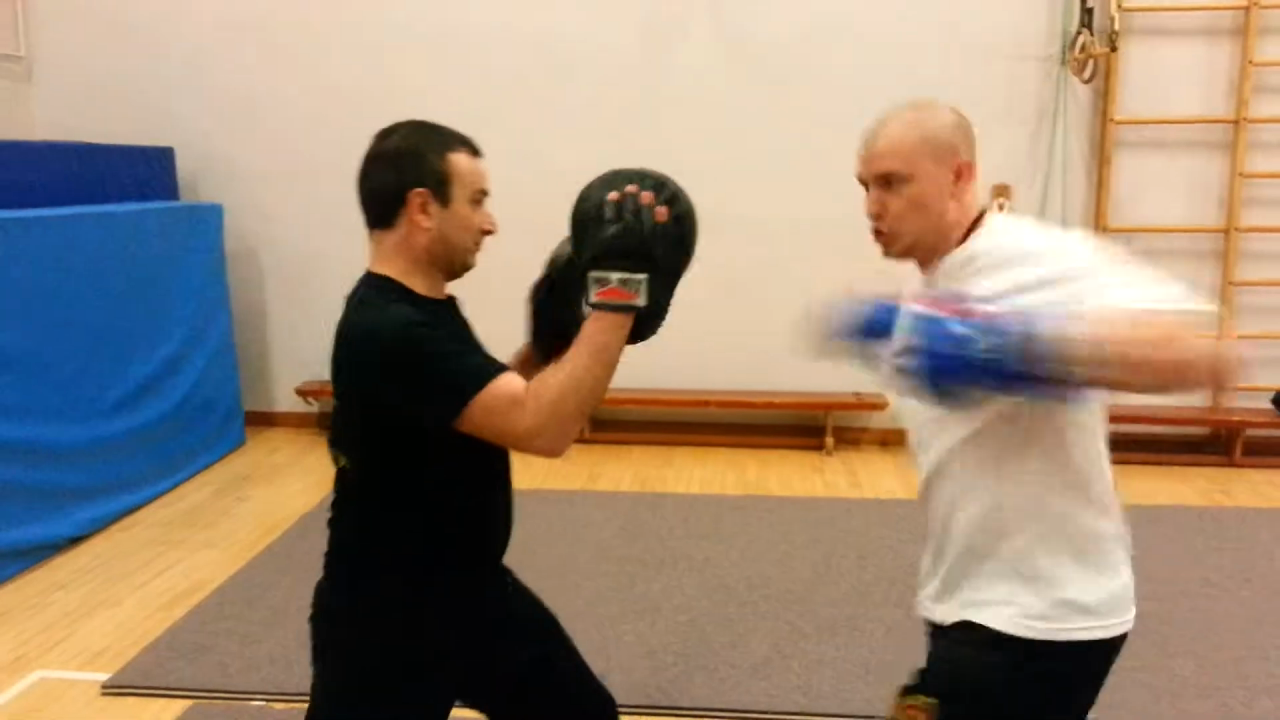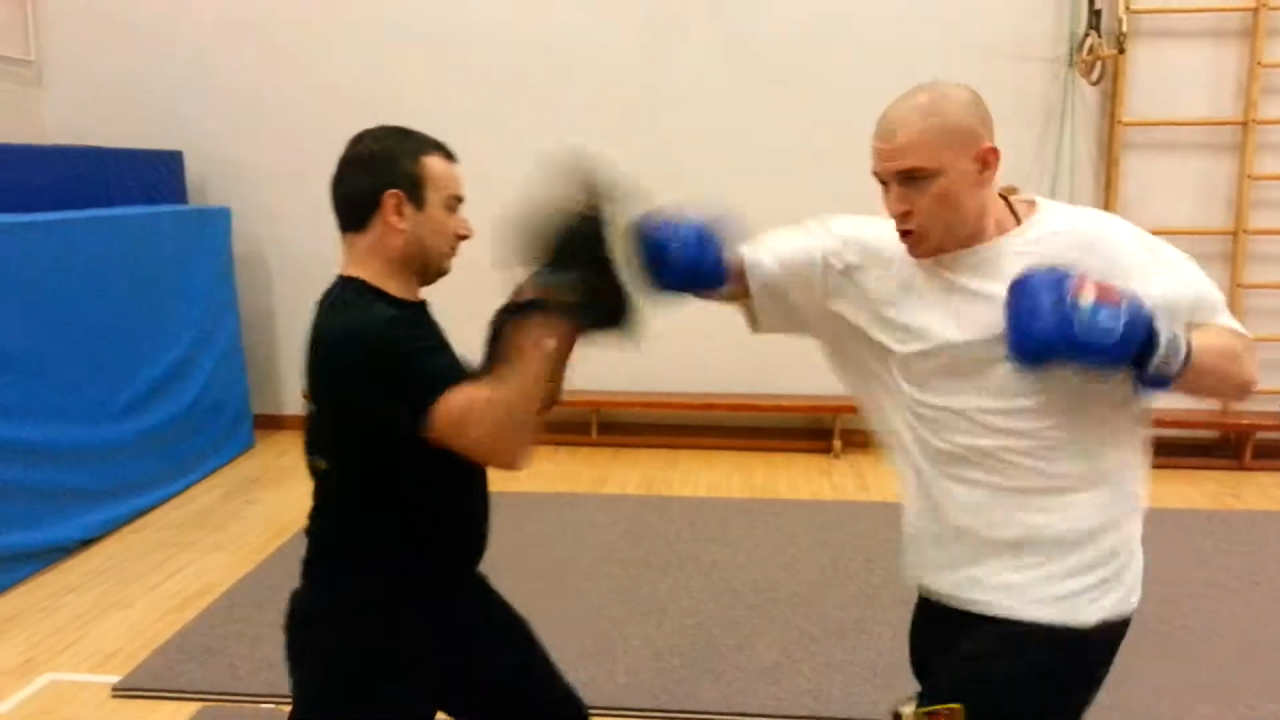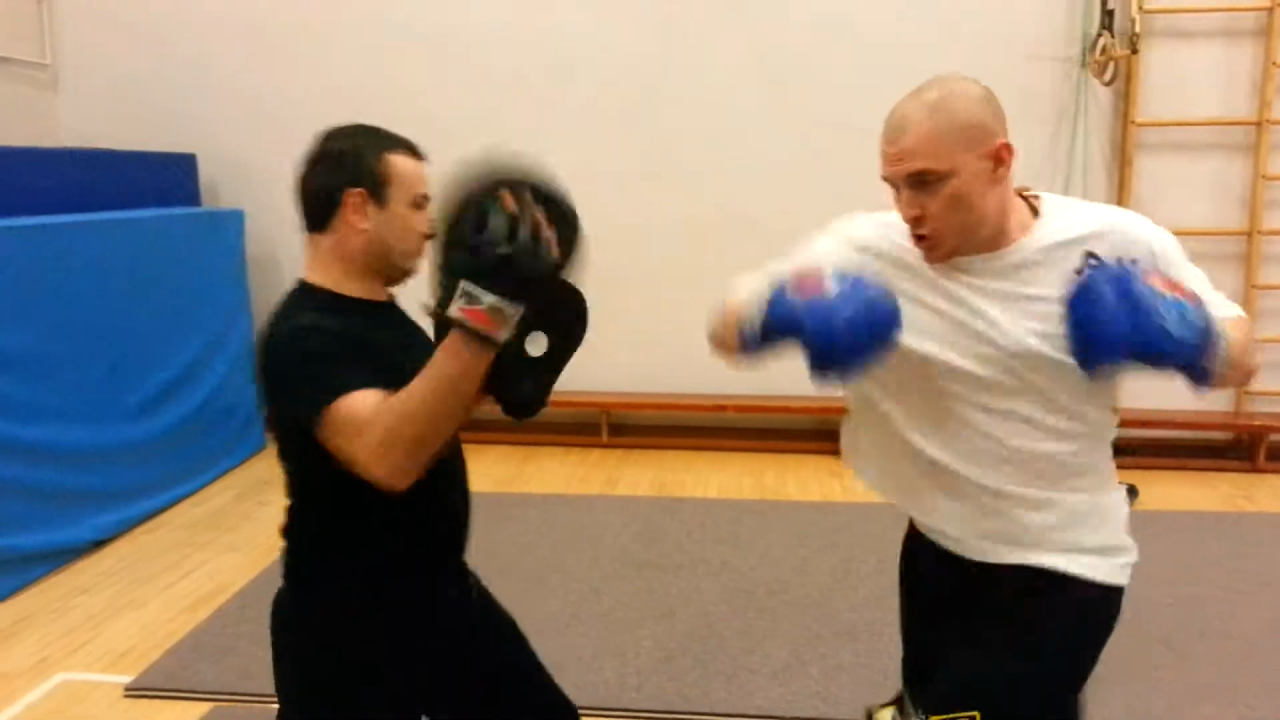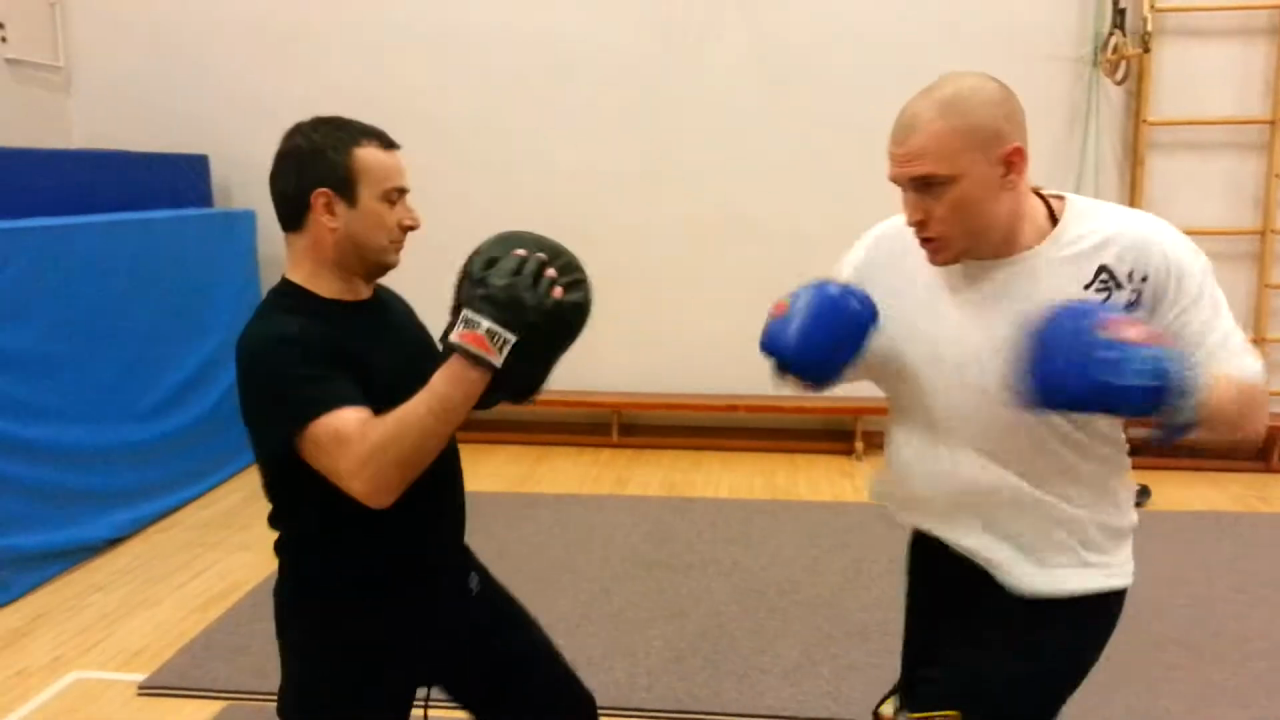
dt=0.1s
person 1, frame 1
left shoulder: (1038, 260)
right shoulder: (942, 279)
left elbow: (1193, 354)
left wrist: (1027, 342)
right wrist: (899, 341)
left hip: (1037, 611)
right hip: (990, 590)
person 1, frame 2
left shoulder: (1104, 248)
right shoulder: (857, 256)
left elbow: (1236, 371)
right elbow: (733, 276)
left wrist: (1153, 343)
right wrist: (700, 254)
left hip: (1065, 592)
right hip: (955, 580)
person 1, frame 3
left shoulder: (1116, 241)
right shoulder: (863, 247)
left elbow: (1236, 360)
right elbow: (731, 329)
left wrist: (1194, 334)
right wrist: (784, 316)
left hip: (1062, 564)
right hip: (940, 545)
person 1, frame 4
left shoulder: (1142, 252)
right shoulder: (890, 254)
left elbow: (1246, 414)
right elbow: (809, 353)
left wrist: (1163, 386)
right wrist: (802, 334)
left hip: (1061, 578)
right hip: (946, 550)
person 2, frame 1
left shoulder: (423, 310)
right shoulder: (387, 331)
left elbow: (509, 399)
right elbow: (543, 427)
left hip: (473, 592)
right hip: (384, 620)
person 2, frame 2
left shoulder: (392, 312)
right shoulder: (361, 332)
left elbow: (477, 408)
right elbow: (499, 438)
left wrist: (526, 333)
right wrist: (566, 303)
left hip: (449, 599)
right hip: (360, 626)
person 2, frame 3
left shoulder: (383, 312)
right shoulder: (306, 338)
left elbow: (437, 413)
right elbow: (389, 456)
left hip: (440, 595)
right hip: (344, 625)
person 2, frame 4
left shoulder: (383, 305)
right shoulder: (280, 343)
left elbow: (431, 412)
right elbow: (373, 477)
left hip: (448, 585)
right hip: (346, 622)
